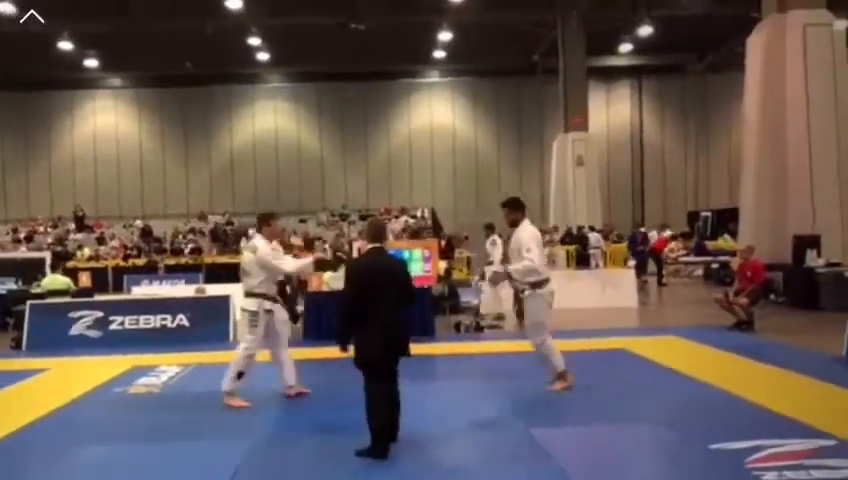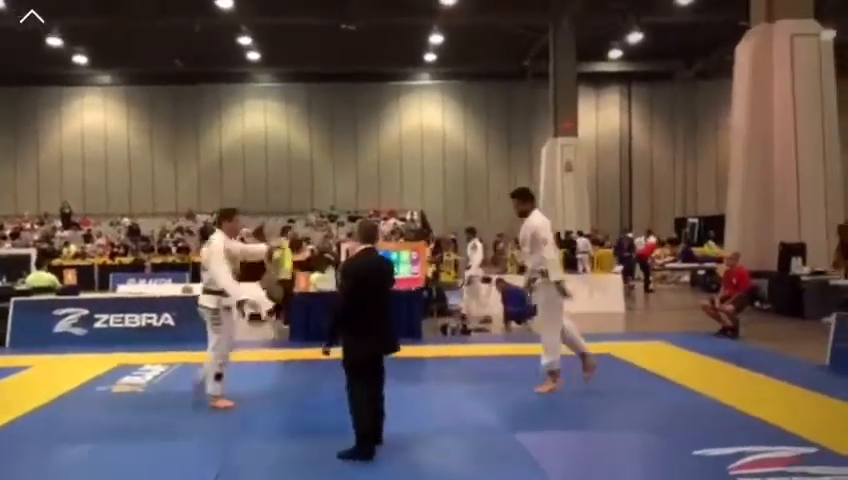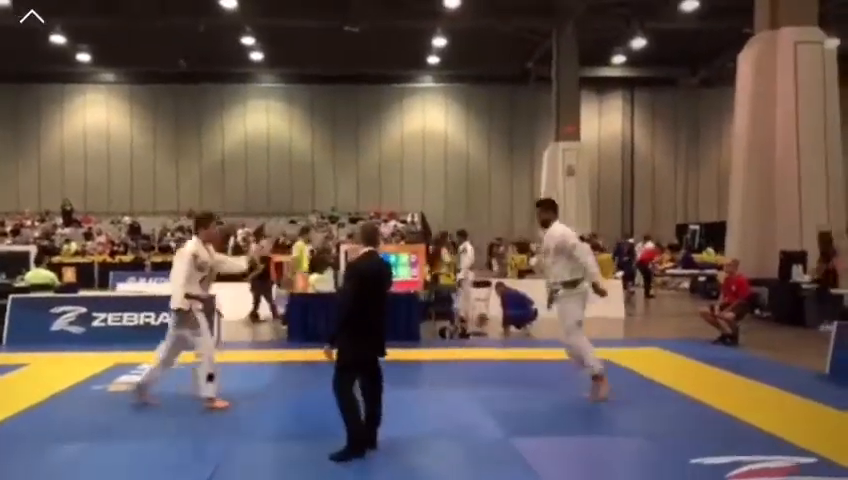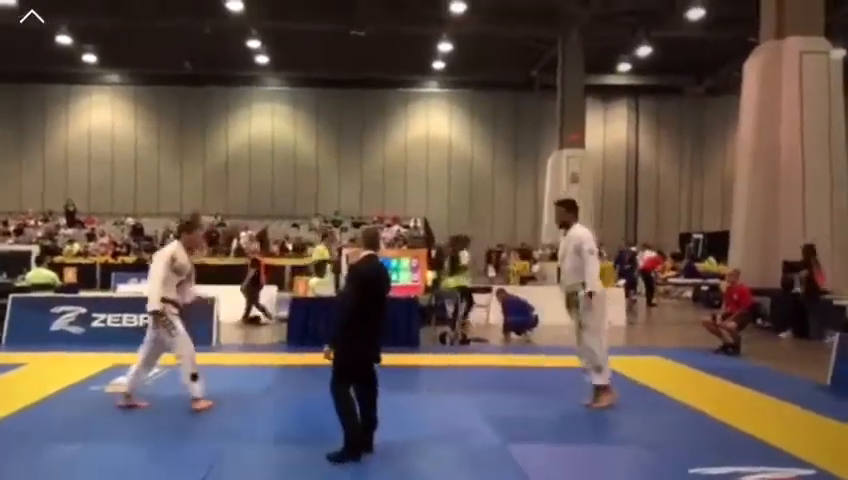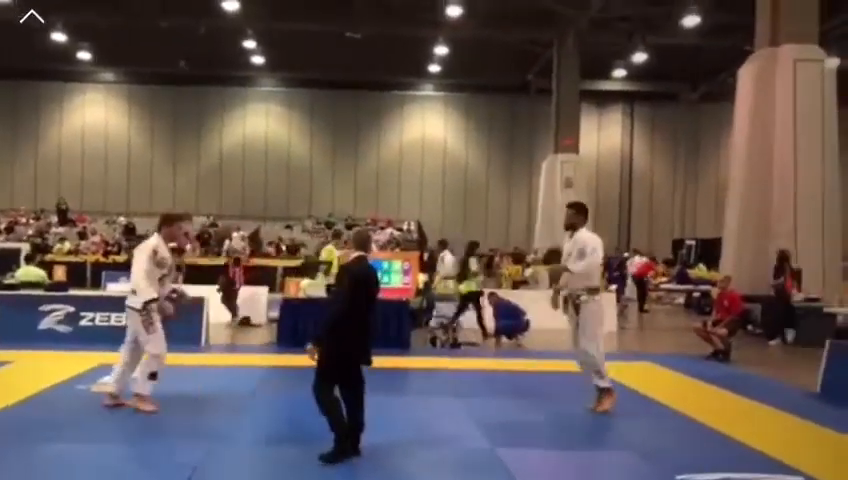
dt=0.2s
person 1, frame 1
left shoulder: (356, 266)
right shoulder: (398, 265)
left elbow: (349, 305)
right elbow: (409, 297)
left wrist: (343, 337)
left hip: (369, 336)
right hip: (394, 334)
left knee: (374, 388)
right knee: (389, 383)
left ankle: (379, 444)
right ankle: (391, 432)
person 1, frame 2
left shoulder: (352, 265)
right shoulder: (386, 264)
left elbow: (343, 305)
left wrist: (331, 338)
left hip: (358, 336)
right hip: (379, 333)
left knee: (357, 388)
right knee: (374, 383)
left ankle: (364, 445)
right ankle: (375, 433)
person 1, frame 3
left shoulder: (356, 267)
right shoulder: (384, 267)
left elbow: (347, 307)
left wrist: (332, 340)
left hip: (356, 337)
right hip: (374, 335)
left knee: (343, 385)
right knee: (371, 384)
left ankle: (356, 442)
right ankle: (369, 436)
person 1, frame 4
left shoulder: (358, 269)
right shoulder: (382, 271)
left elbow: (349, 309)
left wrist: (333, 342)
left hip: (353, 340)
right hip: (369, 339)
left knee: (340, 387)
right knee: (365, 387)
left ankle: (353, 444)
right ankle: (365, 440)
person 1, frame 5
left shoulder: (349, 269)
right shoulder: (371, 273)
left elbow: (338, 309)
left wrist: (317, 340)
left hip: (340, 341)
right hip: (357, 340)
left knee: (322, 387)
right knee: (352, 389)
left ankle: (344, 441)
right ankle: (352, 441)
person 2, frame 1
left shoulder: (527, 234)
right shoulder: (520, 232)
left elbow: (532, 264)
left wrist: (506, 273)
left hip: (537, 291)
right hip: (531, 290)
left knee: (539, 337)
right knee: (536, 334)
left ankle: (564, 376)
right ankle: (559, 371)
person 2, frame 2
left shoulder: (538, 223)
right shoulder: (529, 223)
left elbow: (550, 253)
left wrist: (558, 281)
right wrist: (529, 278)
left hip: (547, 282)
right hip: (540, 280)
left knee: (547, 328)
right knee: (559, 322)
left ankle: (552, 376)
right ankle: (585, 357)
person 2, frame 3
left shoulder: (562, 233)
right shoulder: (549, 234)
left elbow: (585, 256)
left wrist: (596, 283)
right wrist: (552, 291)
left hip: (570, 292)
right hip: (562, 292)
left knee: (572, 337)
right knee: (575, 337)
left ankle: (600, 377)
right ankle: (597, 376)
person 2, frame 4
left shoulder: (583, 235)
right shoulder: (566, 238)
left elbow: (592, 265)
left wrist: (590, 292)
right wrist: (568, 294)
left hip: (588, 296)
right hip: (576, 297)
left knee: (593, 342)
right knee: (584, 344)
left ankle: (604, 388)
right ankle: (598, 389)
person 2, frame 5
left shoulder: (590, 239)
right shoulder: (569, 241)
left elbow: (593, 264)
left wrist: (567, 268)
right wrist: (558, 290)
left hip: (589, 301)
right hip: (576, 300)
left knee: (590, 348)
right knee: (582, 349)
left ankle: (607, 392)
right ankle: (602, 391)
person 3, frame 1
left shoulder: (260, 245)
right shoulder: (261, 249)
right elbow: (288, 267)
right wrist: (311, 260)
left hip: (265, 302)
right hip: (256, 305)
left knee: (280, 343)
right knee: (249, 349)
left ankle: (291, 386)
right ankle: (229, 393)
person 3, frame 2
left shoulder: (226, 242)
right shoulder: (217, 245)
left elbow: (246, 251)
right elbow: (223, 276)
left wrist: (268, 248)
right wrist: (243, 299)
left hip: (221, 301)
right hip: (215, 302)
left knee: (223, 346)
right knee: (220, 348)
left ankle: (203, 380)
right ankle: (215, 395)
person 3, frame 3
left shoulder: (207, 250)
right shoulder: (190, 251)
left elbow: (225, 264)
right elbow: (178, 280)
left wrist: (249, 261)
right wrist: (181, 309)
left hip: (195, 306)
right hip: (188, 307)
left knee: (169, 350)
right knee: (207, 350)
left ankle: (142, 387)
right ankle: (210, 398)
person 3, frame 4
left shoulder: (184, 256)
right shoulder: (168, 254)
right elbow: (154, 283)
left wrist: (196, 297)
right wrist: (157, 311)
left hip: (169, 310)
right hip: (163, 311)
left knee: (149, 353)
right knee: (186, 351)
left ankle: (128, 395)
right ankle: (196, 398)
person 3, frame 5
left shoulder: (162, 249)
right shoulder: (150, 247)
right elbow: (139, 277)
left wrist: (173, 291)
right wrist: (157, 300)
left hip: (144, 305)
right hip: (143, 306)
left knee: (132, 351)
right knee: (156, 350)
left ankle: (113, 394)
right ankle: (139, 396)
